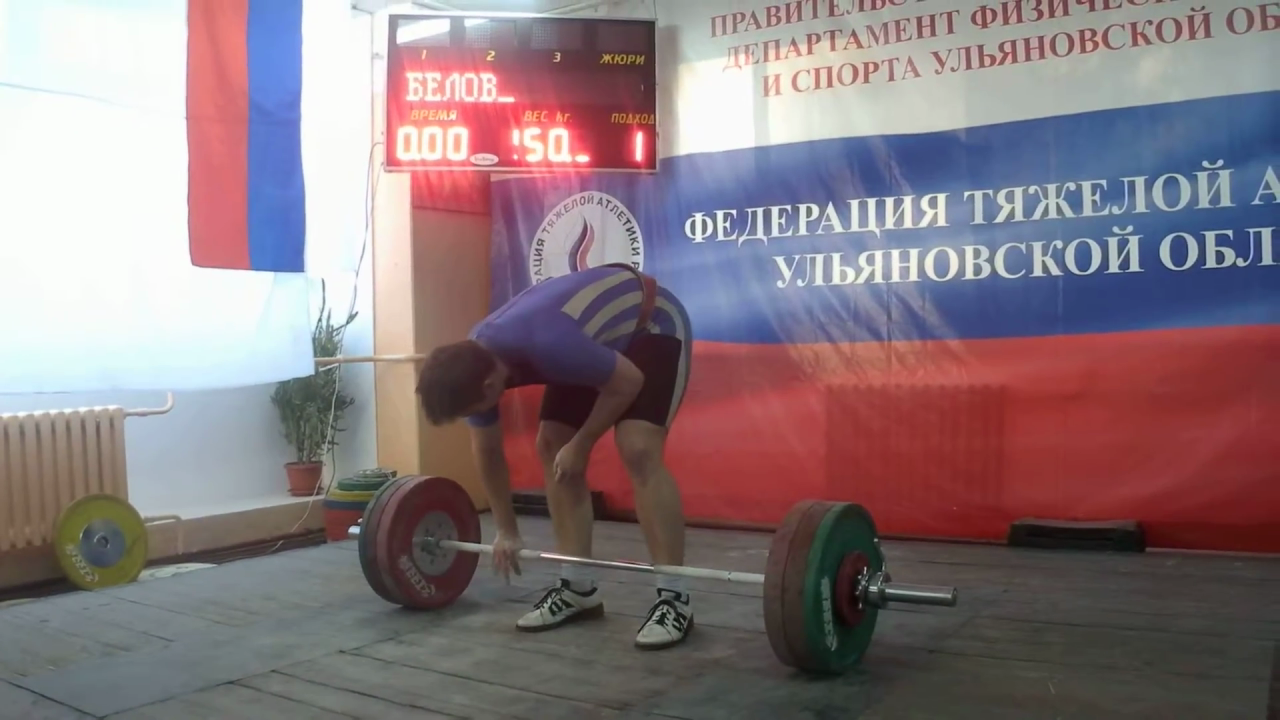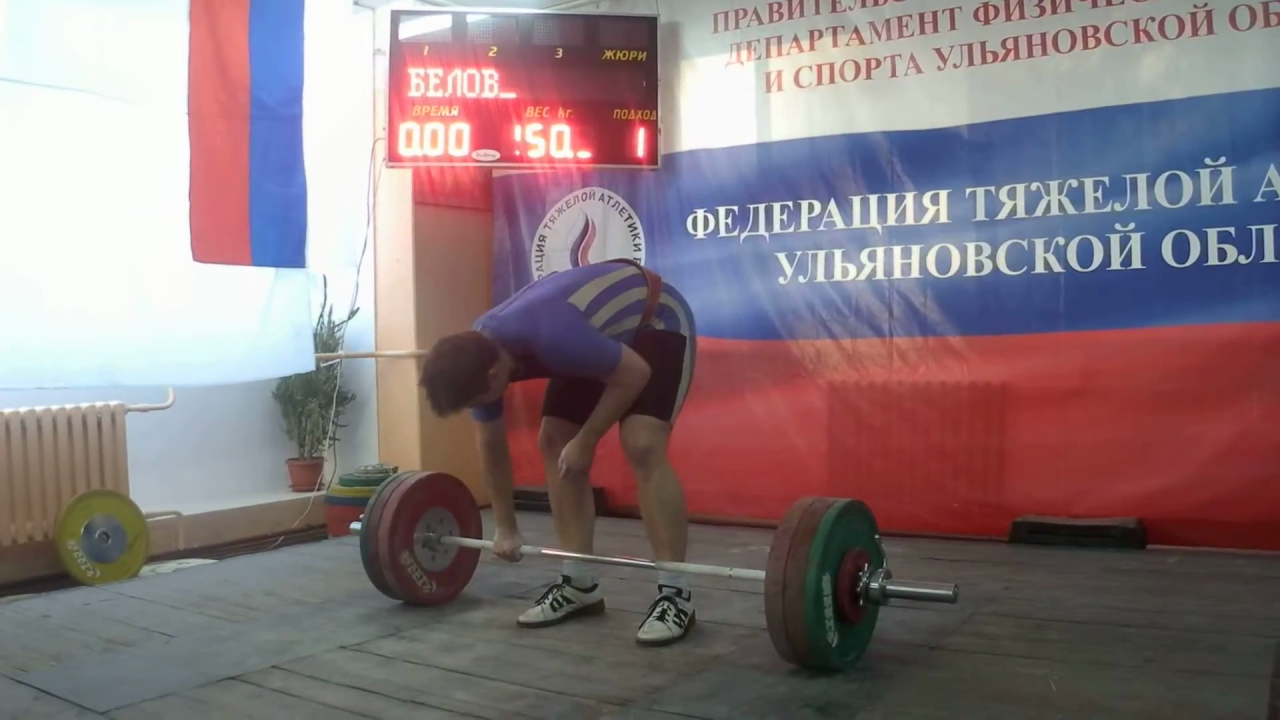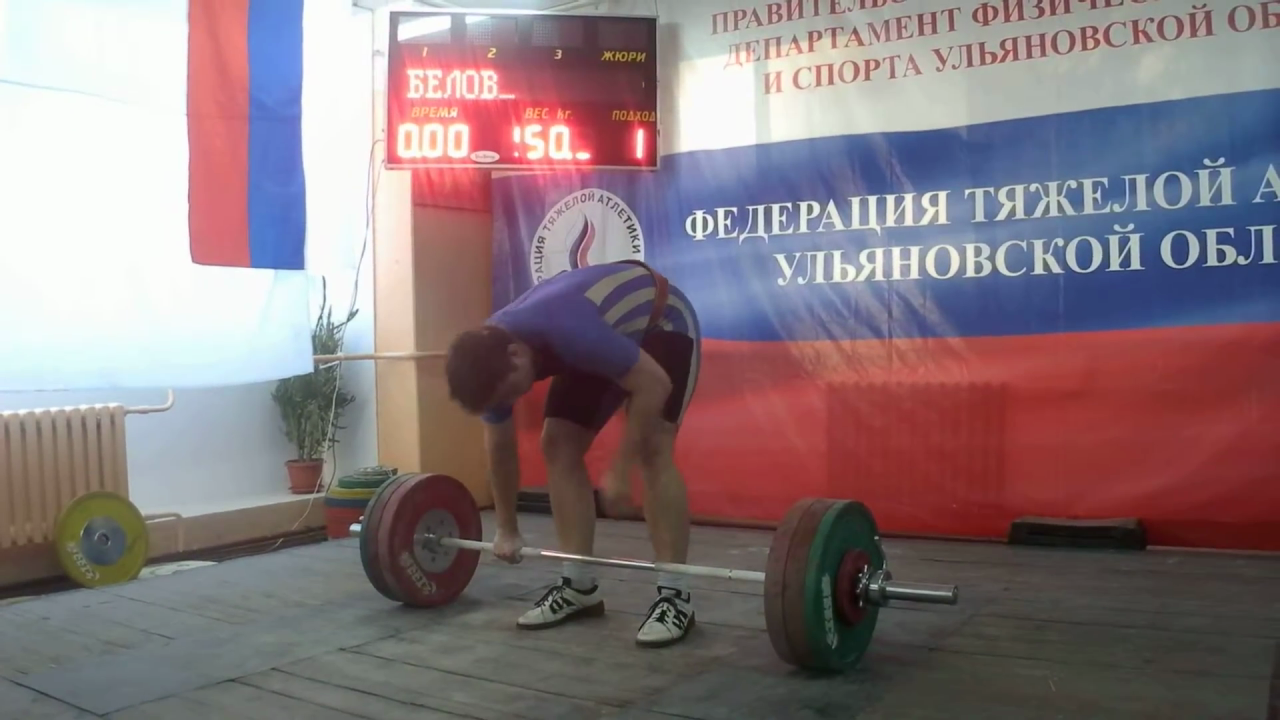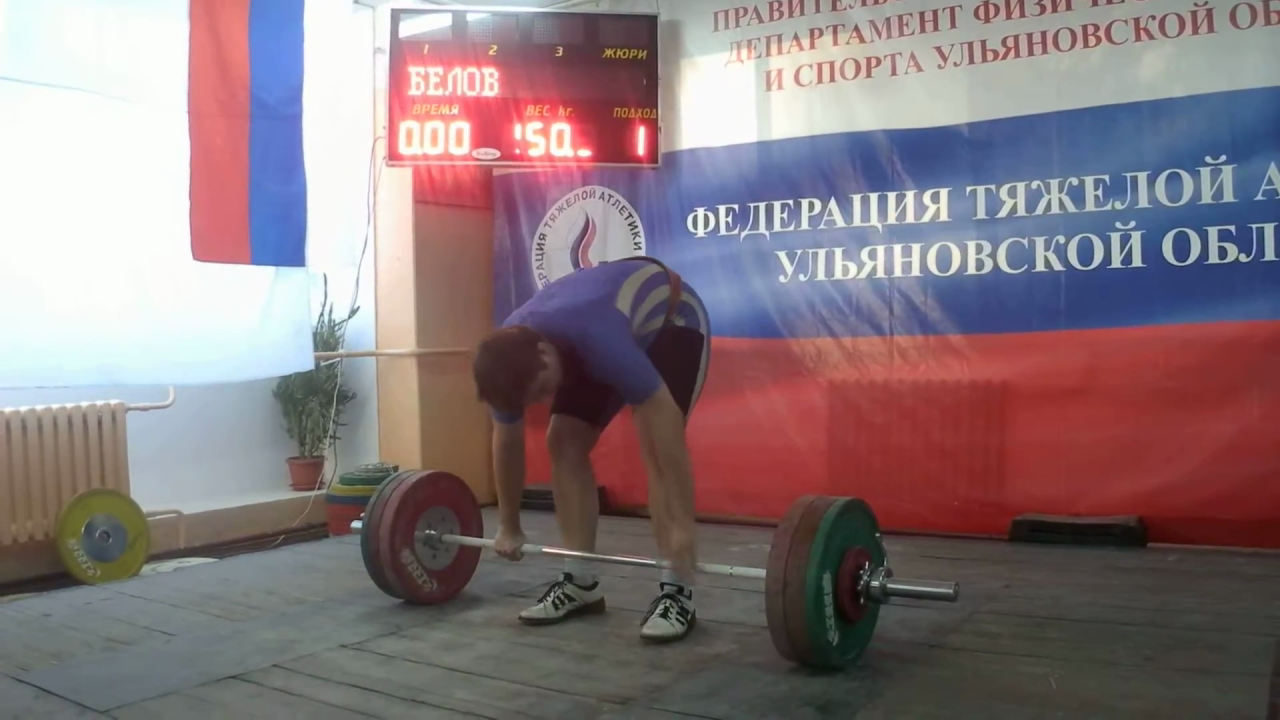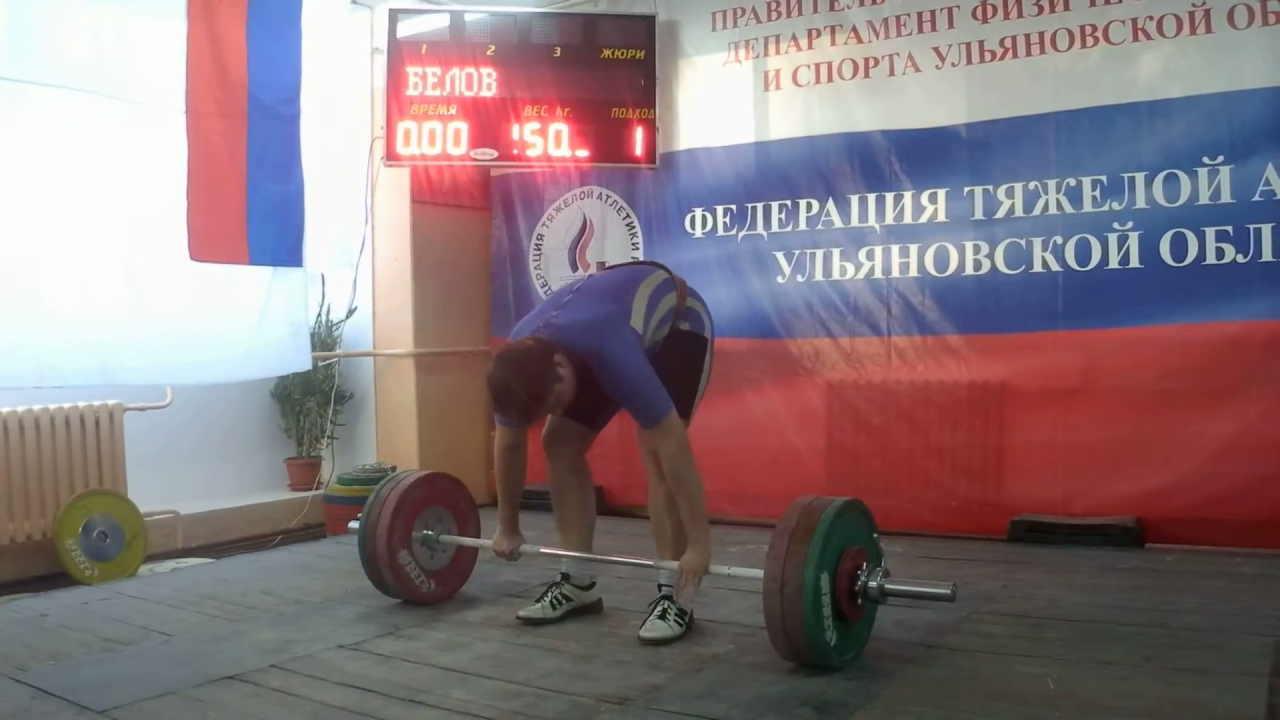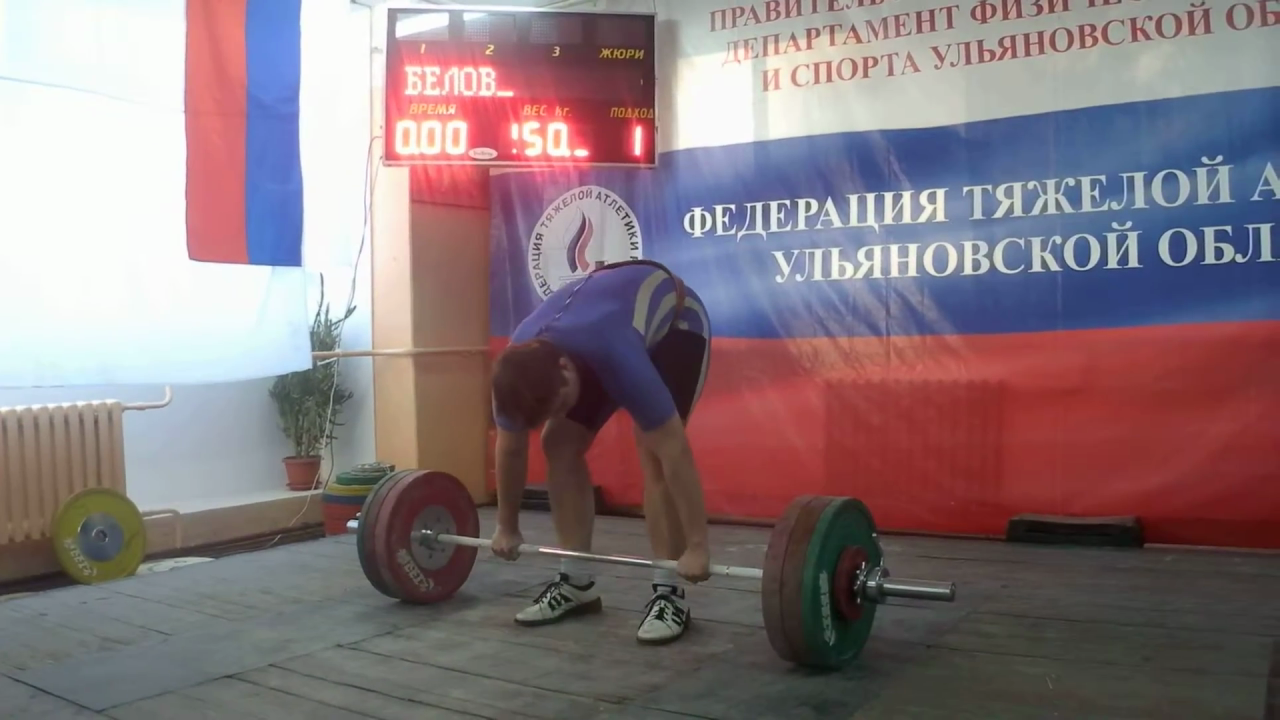
dt=0.2s
person 1, frame 1
left shoulder: (548, 346)
right shoulder: (475, 362)
left elbow: (628, 383)
right elbow: (488, 450)
left wrist: (581, 446)
right wrist: (506, 531)
left hip: (653, 324)
right hip: (601, 333)
left knee: (637, 449)
right knee: (550, 448)
left ankle: (674, 598)
right ankle: (578, 588)
person 1, frame 2
left shoulder: (553, 336)
right shoulder: (479, 353)
left elbow: (635, 376)
right elbow: (492, 443)
left wrist: (584, 440)
right wrist: (505, 527)
left hip: (657, 320)
right hip: (605, 327)
left knee: (642, 446)
right knee: (553, 443)
left ankle: (675, 595)
right ankle: (579, 584)
person 1, frame 3
left shoulder: (568, 330)
right shoulder: (491, 355)
left elbow: (655, 384)
right elbow: (500, 444)
left wrist: (620, 468)
right wrist: (507, 530)
left hip: (663, 323)
right hip: (607, 333)
left knee: (650, 449)
right knee: (557, 446)
left ankle: (675, 595)
right ankle: (579, 586)
person 1, frame 4
left shoulder: (596, 338)
right shoulder: (509, 356)
left elbow: (665, 423)
right elbow: (508, 443)
left wrist: (683, 522)
right wrist: (509, 527)
left hip: (673, 319)
left knee: (653, 443)
right knee: (565, 443)
left ankle: (676, 593)
right ankle: (580, 582)
person 1, frame 5
left shoulder: (611, 355)
right shoulder: (518, 366)
left elbow: (672, 449)
right elbow: (509, 447)
left wrist: (698, 543)
right wrist: (507, 528)
left hip: (678, 322)
left knee: (654, 448)
right knee: (560, 444)
left ankle: (672, 594)
right ankle: (578, 583)
person 1, frame 6
left shoulder: (615, 357)
right shoulder: (518, 371)
left elbow: (674, 452)
right elbow: (510, 450)
left wrist: (697, 546)
right wrist: (506, 527)
left hip: (675, 321)
left knee: (652, 449)
right knee: (559, 445)
left ankle: (669, 593)
right ankle: (576, 582)
